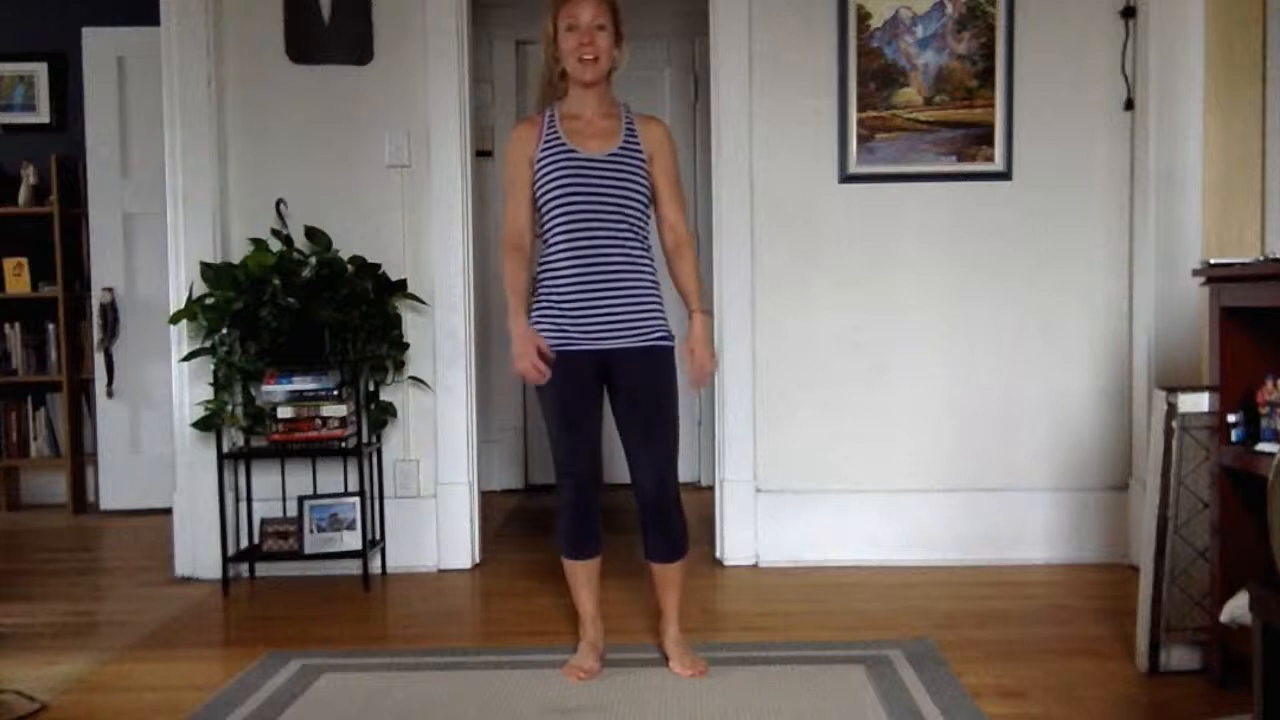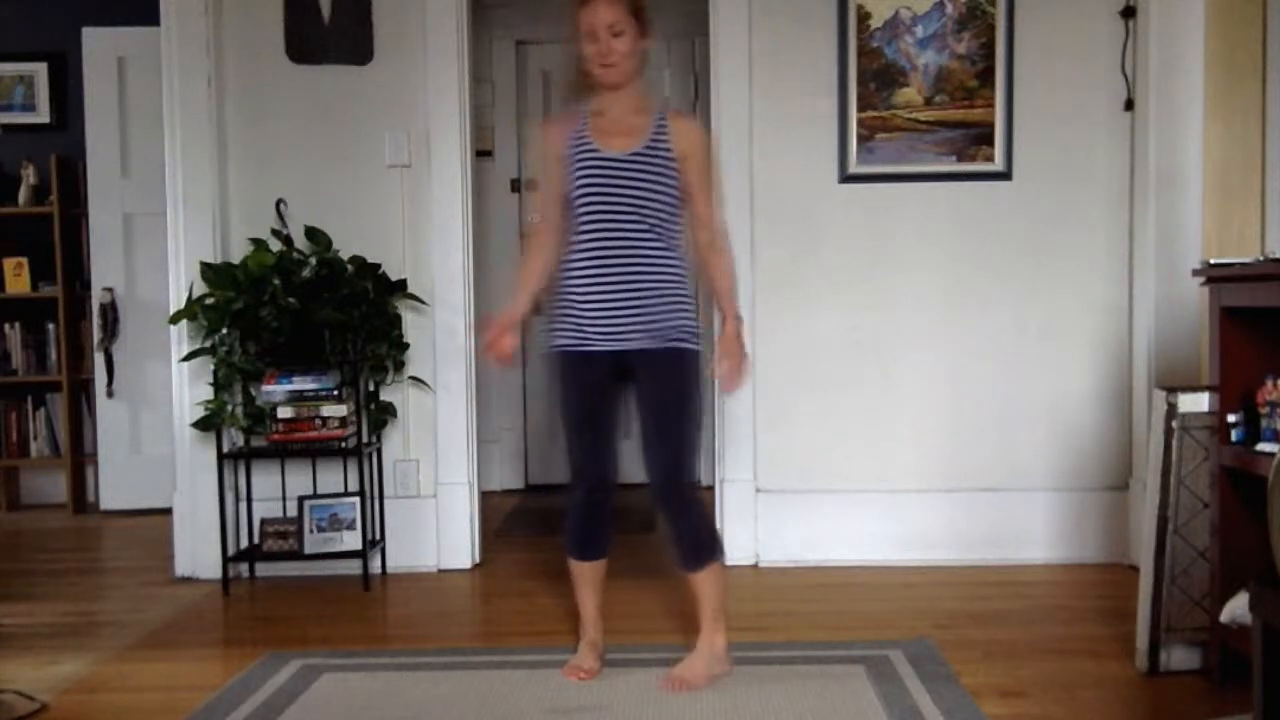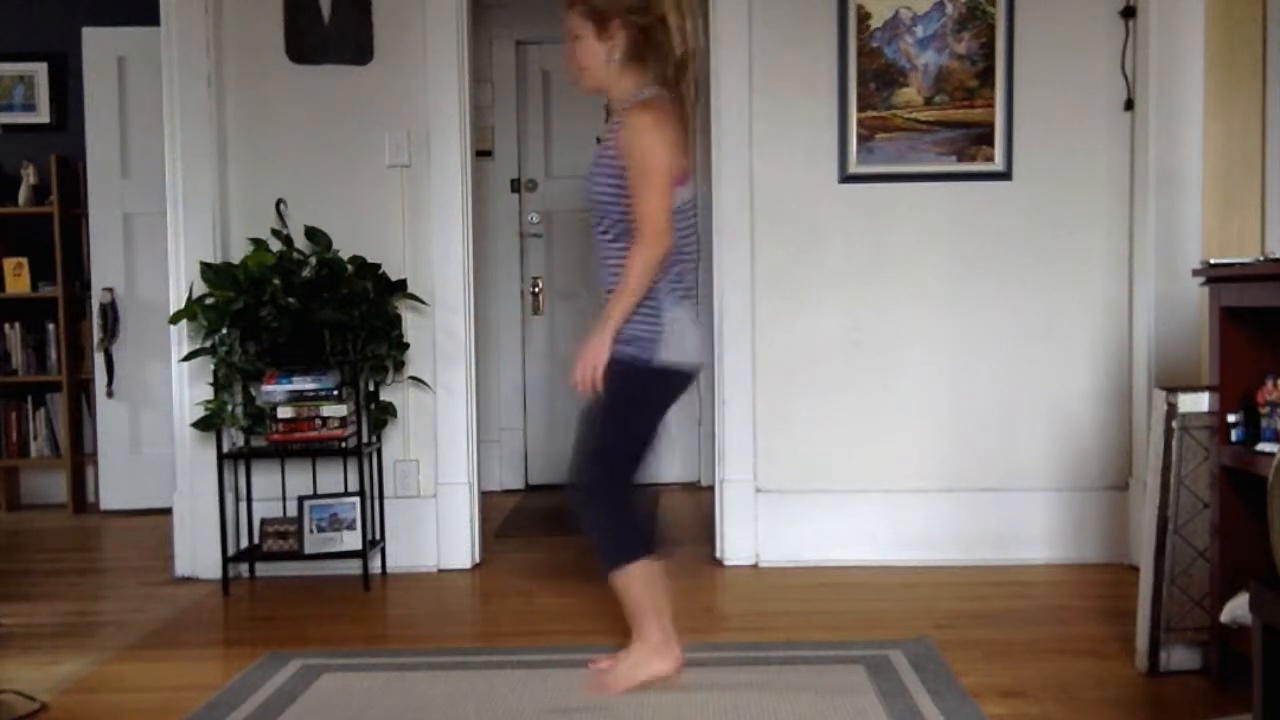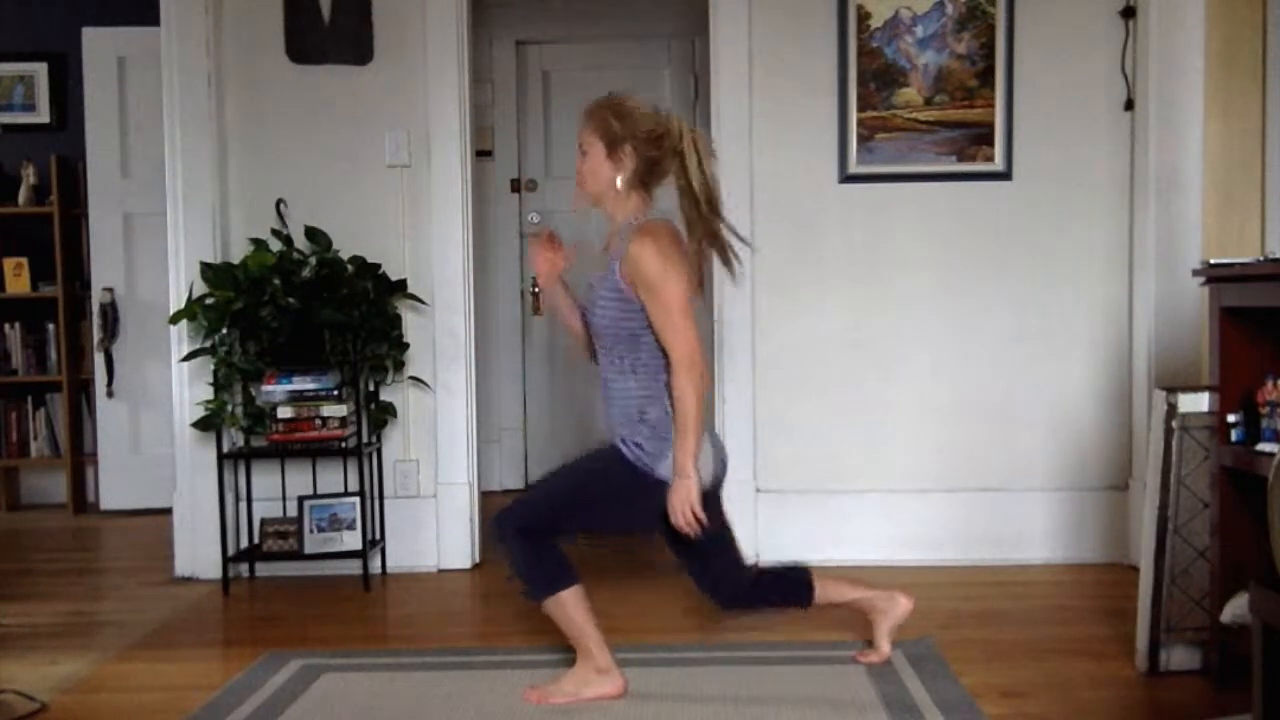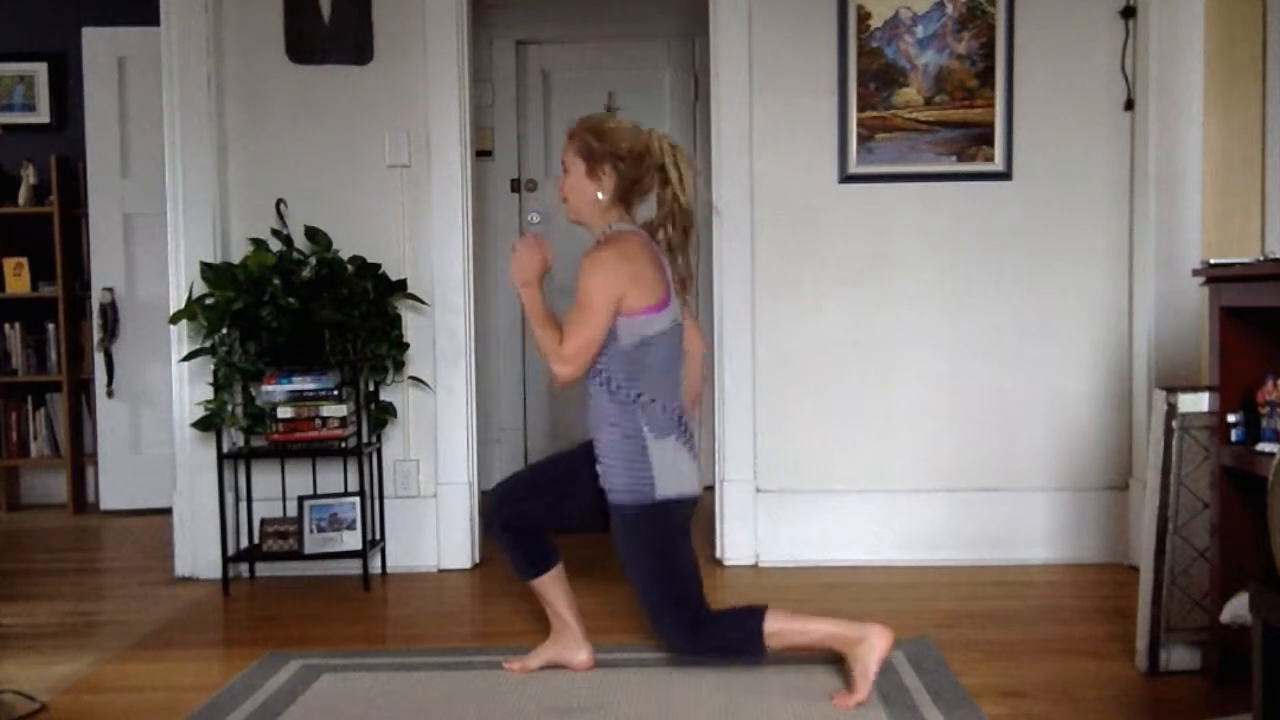
dt=1s
person 1, frame 1
left shoulder: (650, 134)
right shoulder: (529, 137)
left elbow: (676, 234)
right elbow: (517, 239)
left wrist: (699, 316)
right wrist: (520, 323)
left hip: (641, 334)
right hip: (562, 336)
left knee: (656, 482)
right knee: (577, 482)
left ankle: (673, 631)
right ankle: (590, 633)
person 1, frame 2
left shoulder: (680, 131)
right shoulder: (562, 135)
left elbow: (708, 237)
right elbow: (549, 237)
left wrist: (729, 323)
right wrist: (514, 317)
left hip: (664, 335)
right hip: (585, 338)
left knee: (672, 483)
right knee: (588, 483)
left ankle: (713, 640)
right ankle: (590, 633)
person 1, frame 3
left shoulder: (642, 120)
right shoulder: (643, 117)
left elbow: (653, 240)
left wrist: (602, 335)
left hip: (650, 340)
right hip: (649, 338)
left knee: (595, 482)
right knee: (607, 484)
left ankle: (656, 645)
right ankle: (655, 637)
person 1, frame 4
left shoulder: (646, 247)
right shoulder: (625, 242)
left elbow: (689, 363)
right elbow: (599, 343)
left wrist: (684, 473)
right wrist: (554, 286)
left hip: (656, 460)
right hip: (657, 453)
left knee: (518, 526)
right knee: (730, 586)
left ankle: (596, 670)
right ankle: (877, 602)
person 1, frame 5
left shoulder: (609, 260)
right shoulder: (648, 251)
left elbow: (566, 362)
right elbow: (692, 350)
left wrist: (530, 286)
right wrist: (672, 432)
left hip: (645, 475)
right hip: (620, 458)
left knee: (688, 632)
right knee: (505, 506)
left ankle: (859, 639)
right ankle: (569, 639)
